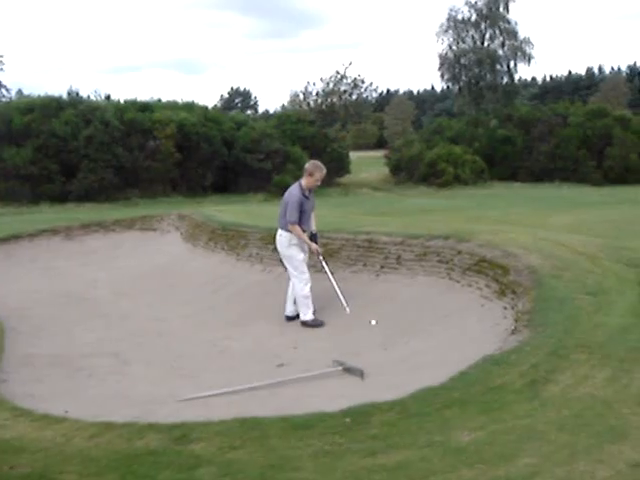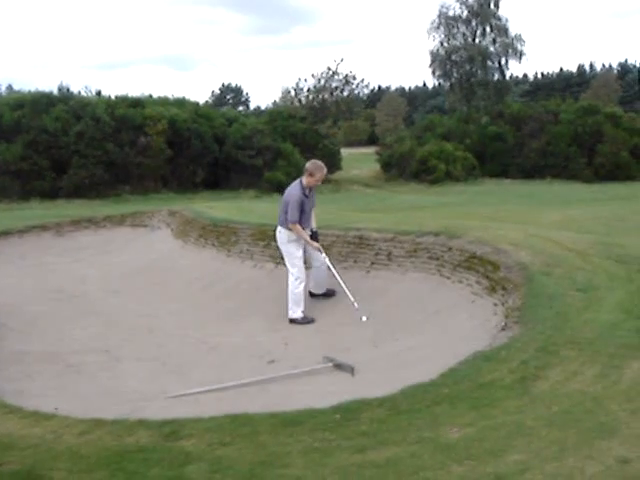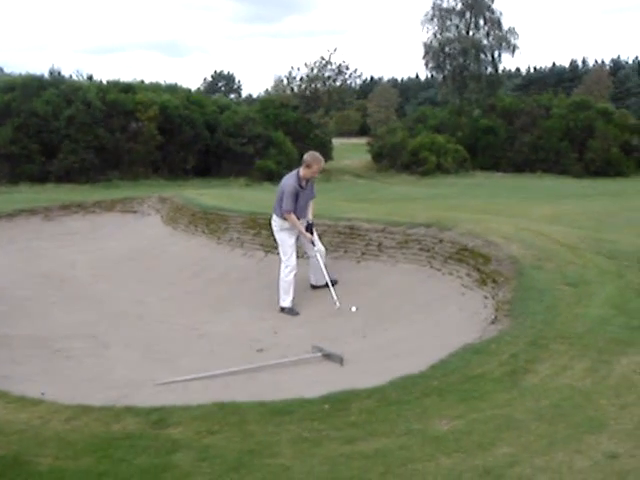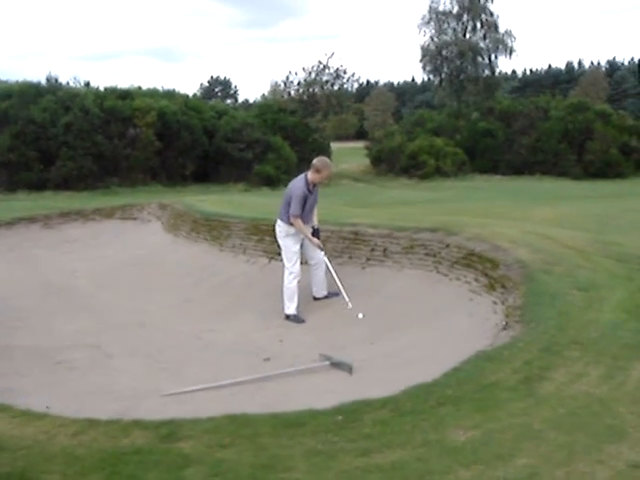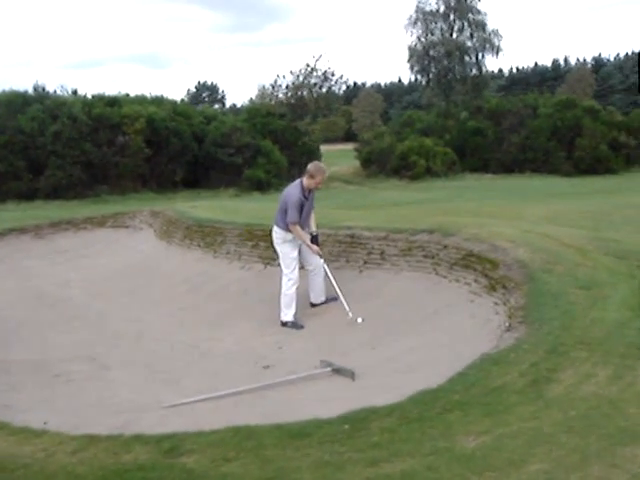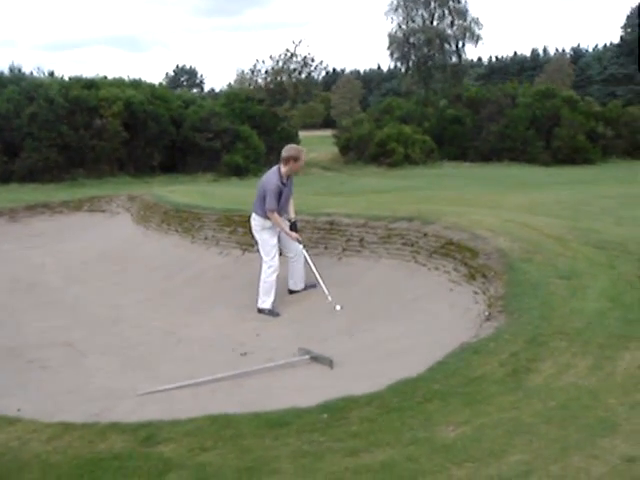
dt=0.4s
person 1, frame 1
left shoulder: (309, 191)
right shoulder: (295, 195)
left elbow: (311, 212)
right elbow: (292, 225)
left wrist: (314, 232)
right wrist: (309, 243)
left hip: (297, 238)
right hip: (288, 240)
left knee: (297, 277)
right knee: (302, 278)
left ankle: (291, 311)
right ankle: (306, 316)
person 1, frame 2
left shoulder: (310, 188)
right shoulder: (295, 194)
right elbow: (292, 224)
left wrist: (314, 229)
right wrist: (310, 242)
left hip: (303, 232)
right hip: (289, 236)
left knee: (320, 262)
right knee: (298, 275)
left ankle: (317, 290)
right ankle: (295, 314)
person 1, frame 3
left shoulder: (310, 179)
right shoulder: (290, 185)
right elbow: (287, 214)
left wrist: (310, 221)
right wrist: (304, 233)
left hip: (301, 220)
right hip: (283, 224)
left knee: (318, 250)
right knee: (289, 264)
left ankle: (318, 281)
right ankle: (285, 303)
person 1, frame 4
left shoulder: (314, 183)
right shoulder: (299, 189)
right elbow: (294, 218)
left wrist: (315, 226)
right wrist: (311, 238)
left hip: (304, 226)
right hip: (288, 230)
left knee: (318, 260)
right knee: (293, 270)
left ankle: (320, 293)
right ankle: (290, 311)
person 1, frame 5
left shoulder: (310, 188)
right shoulder: (294, 195)
right elbow: (292, 226)
left wrist: (314, 232)
right wrist: (310, 245)
left hip: (300, 232)
right hip: (285, 236)
left knee: (316, 265)
right knee: (291, 276)
left ankle: (317, 298)
right ankle: (287, 318)
person 1, frame 6
left shoulder: (288, 175)
right shoulder: (272, 182)
right elbow: (270, 213)
left wrist: (293, 220)
right wrist: (288, 233)
left hip: (279, 219)
right hip: (263, 223)
left knee: (296, 251)
right knee: (271, 264)
left ankle: (296, 285)
right ankle: (264, 305)
